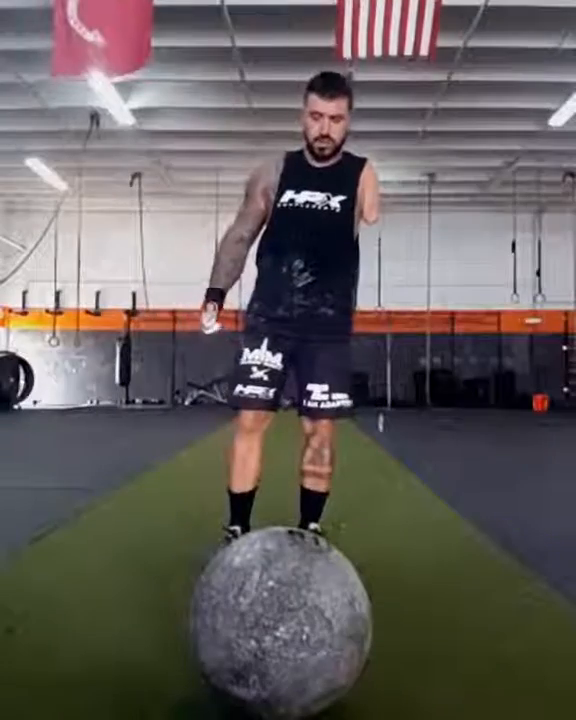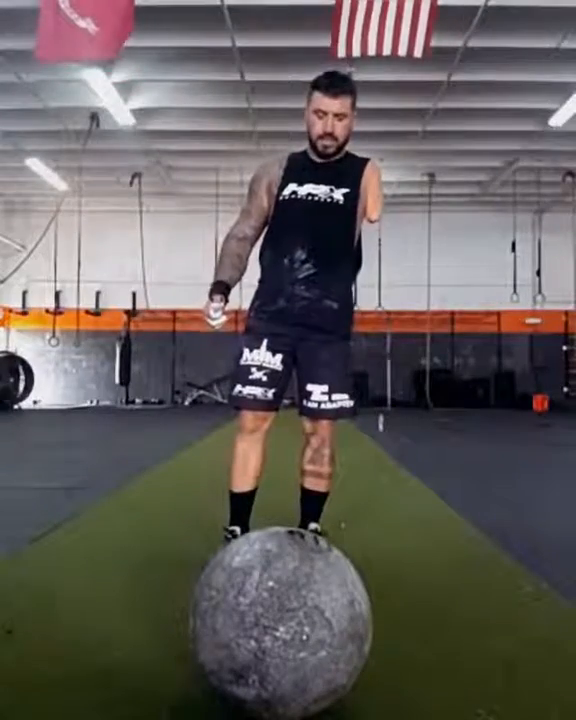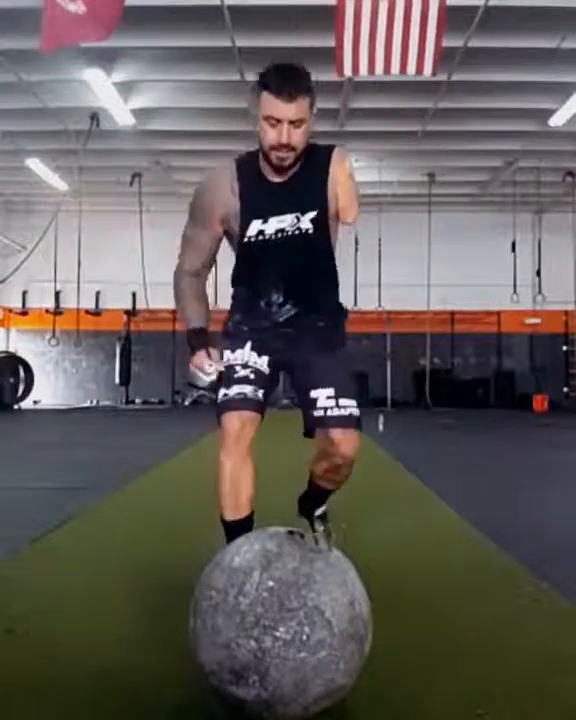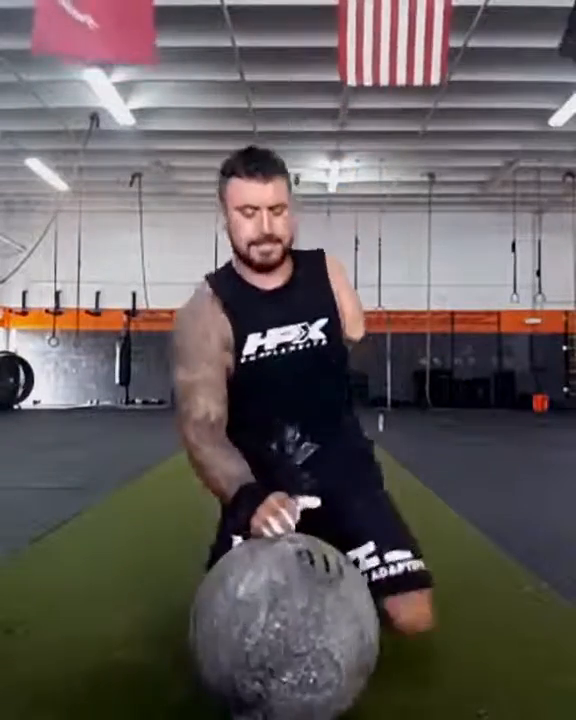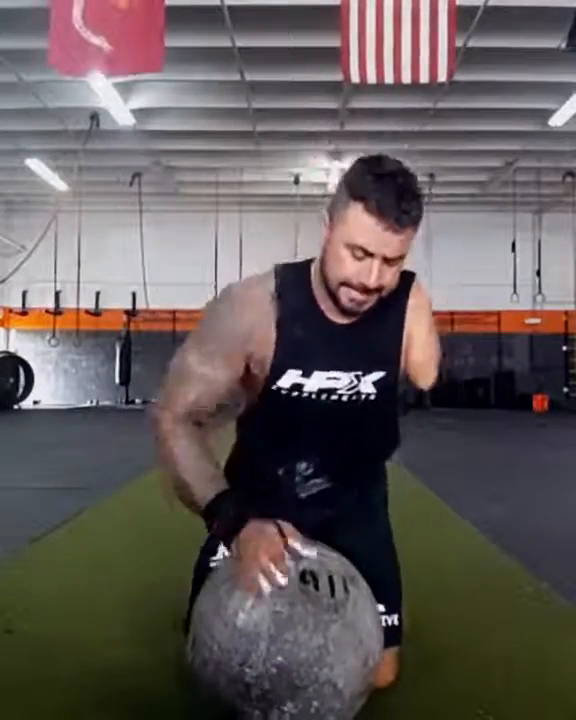
dt=1s
person 1, frame 1
left shoulder: (362, 175)
right shoulder: (273, 173)
right elbow: (240, 237)
right wrist: (215, 293)
left hip: (328, 325)
right hip: (269, 317)
left knee: (320, 429)
right knee: (250, 421)
left ankle: (309, 533)
right ankle: (237, 532)
person 1, frame 2
left shoulder: (364, 173)
right shoulder: (275, 172)
right elbow: (243, 234)
right wrist: (220, 288)
left hip: (328, 325)
right hip: (269, 317)
left knee: (320, 429)
right knee: (252, 421)
left ankle: (309, 532)
right ankle: (236, 532)
person 1, frame 3
left shoulder: (333, 168)
right shoulder: (222, 186)
right elbow: (191, 269)
right wrist: (197, 335)
left hip: (317, 326)
right hip: (252, 324)
left knee: (342, 445)
right knee: (236, 432)
left ankle: (312, 509)
person 1, frame 4
left shoulder: (326, 270)
right shoulder: (205, 313)
right elbow: (201, 430)
right wrist: (248, 499)
left hip: (343, 465)
right hip: (260, 478)
left knee: (413, 617)
person 1, frame 5
left shoulder: (411, 305)
right shoulder: (251, 308)
right elbow: (174, 419)
right wrist: (232, 519)
left hip: (353, 503)
right hip: (255, 500)
left knee: (378, 671)
